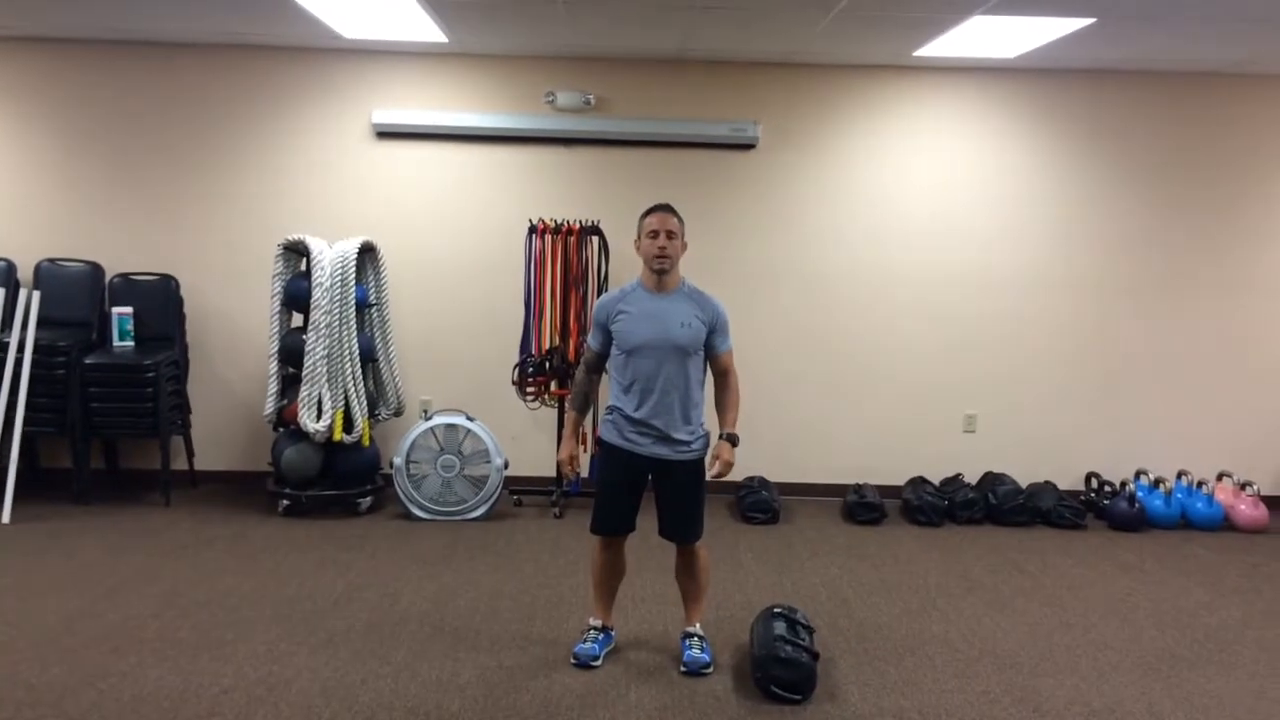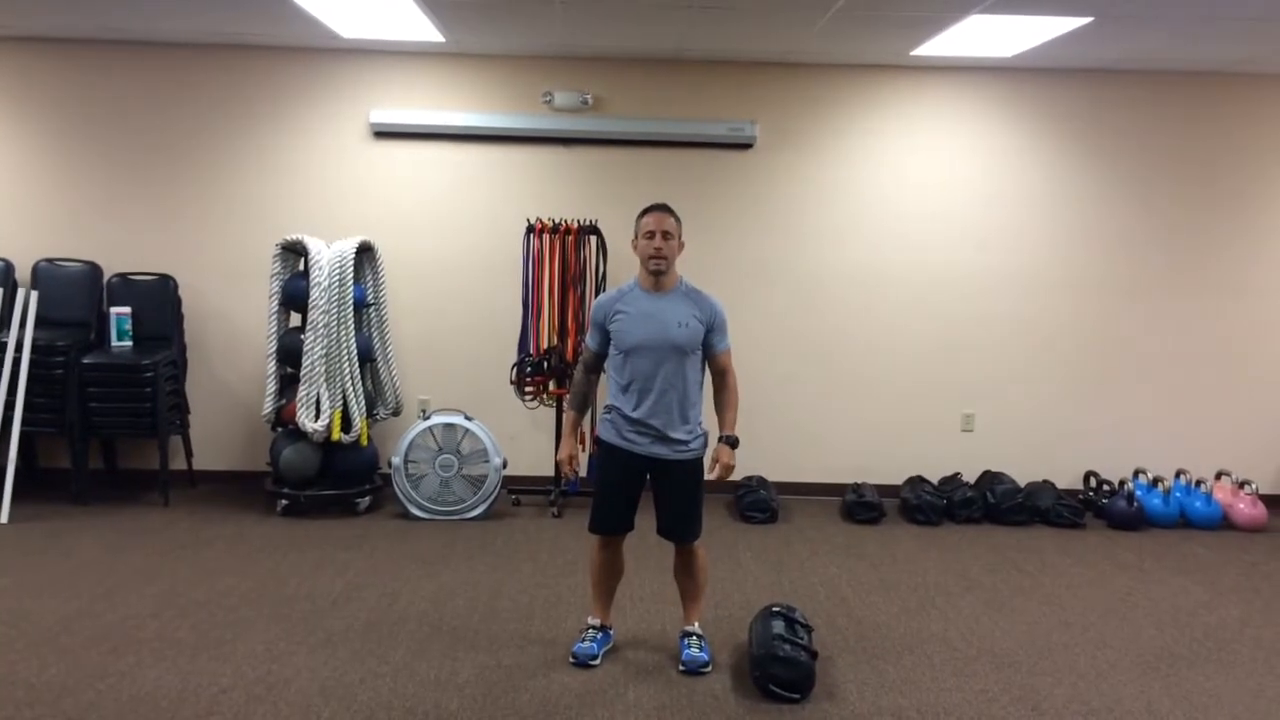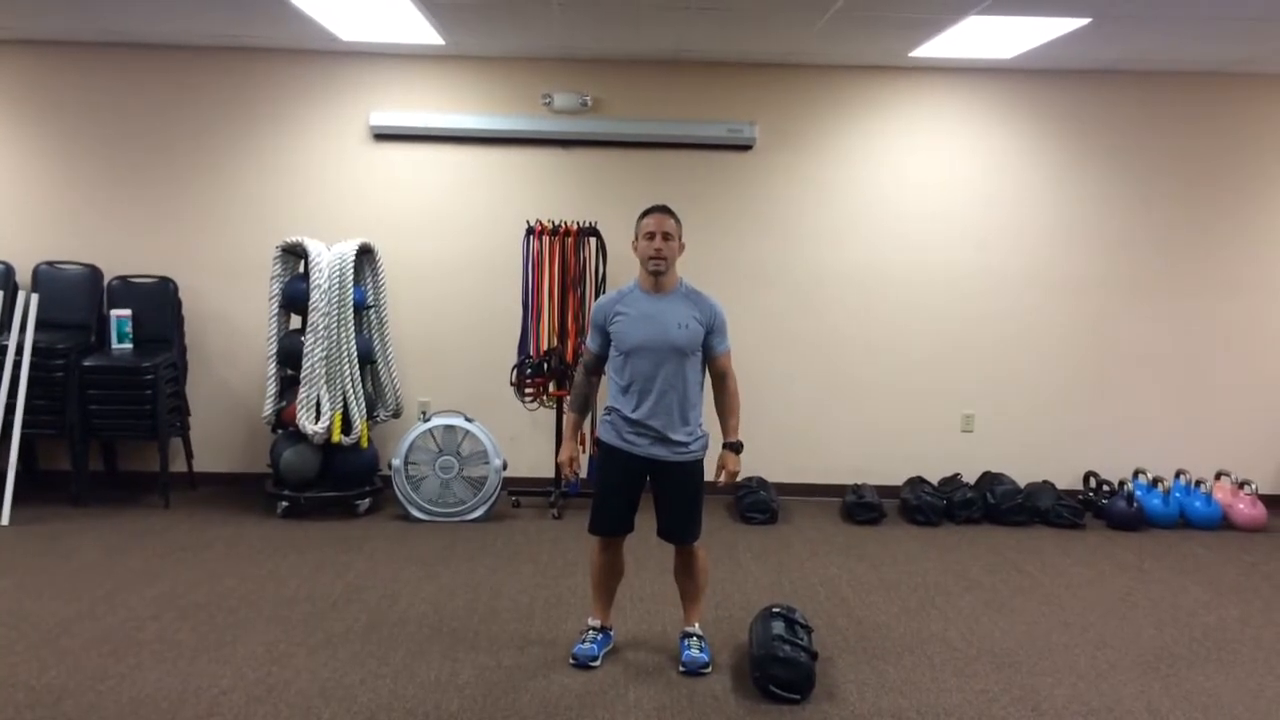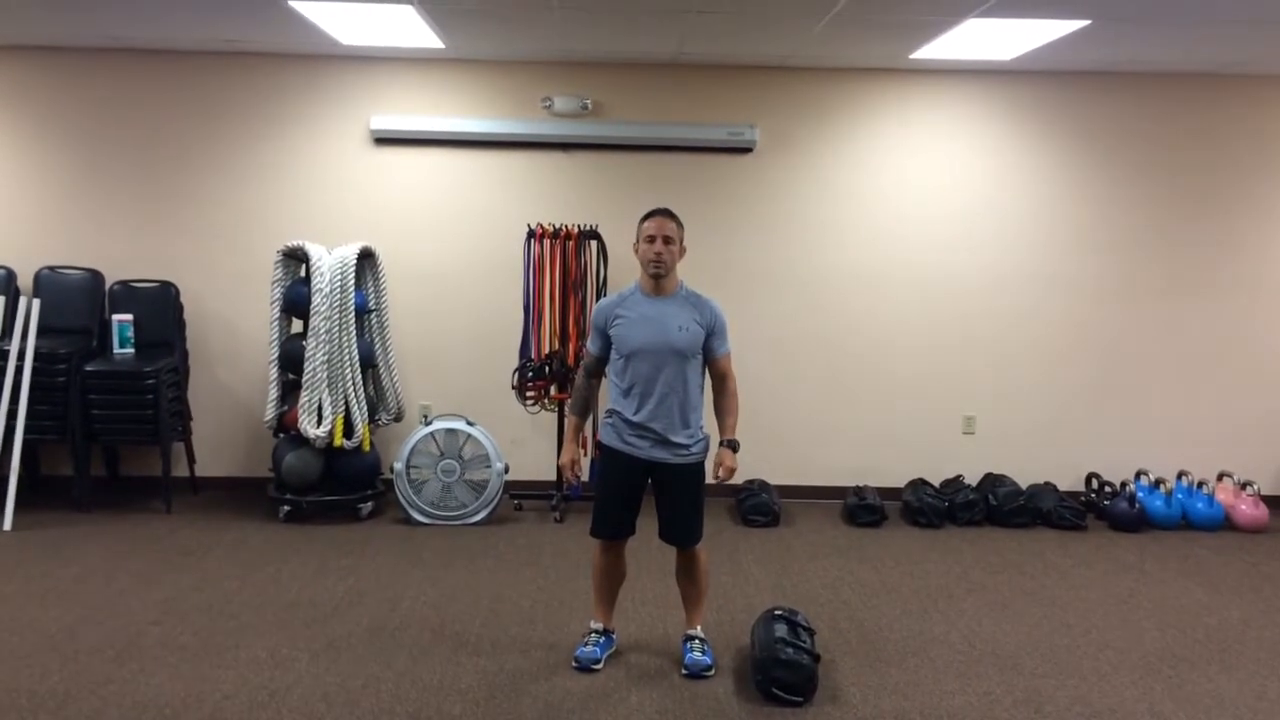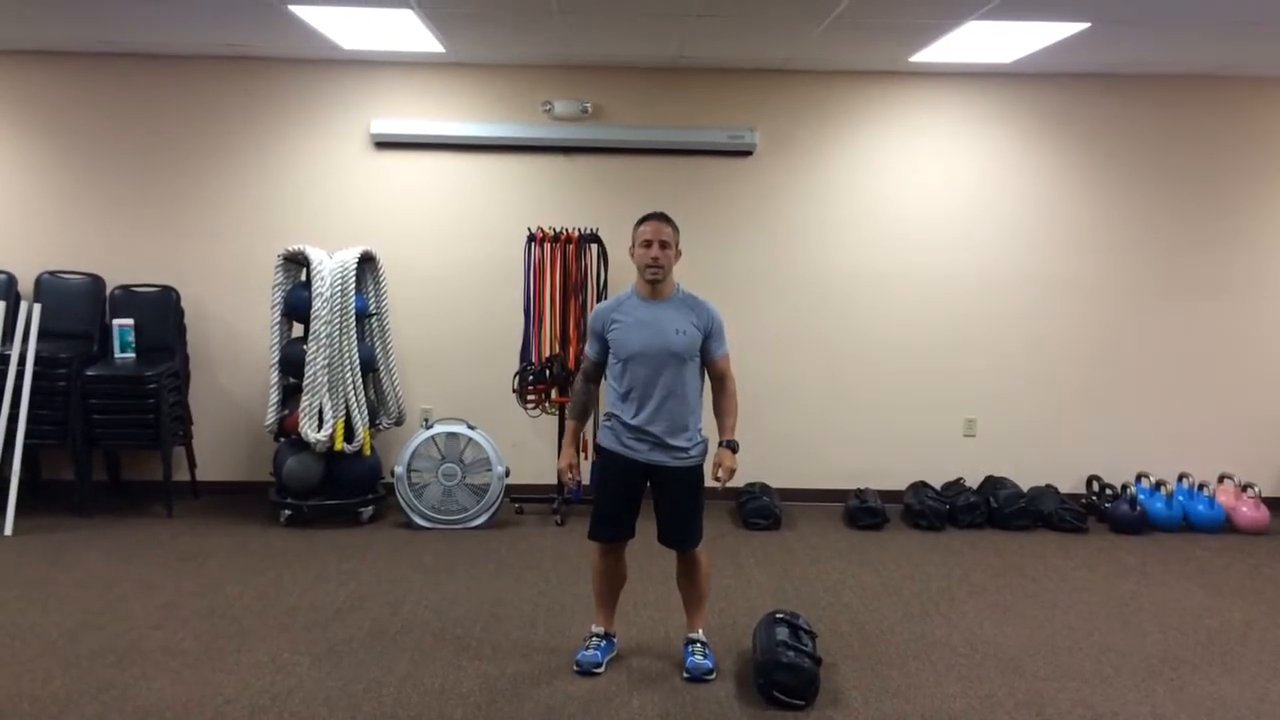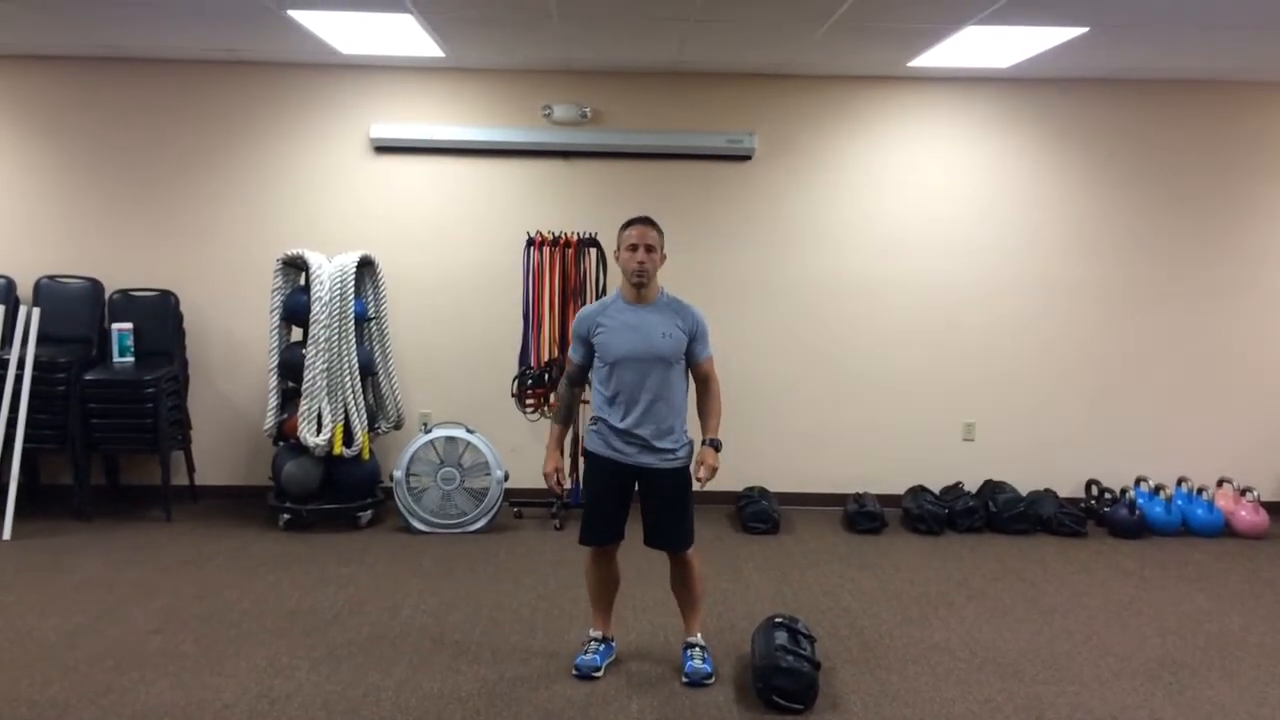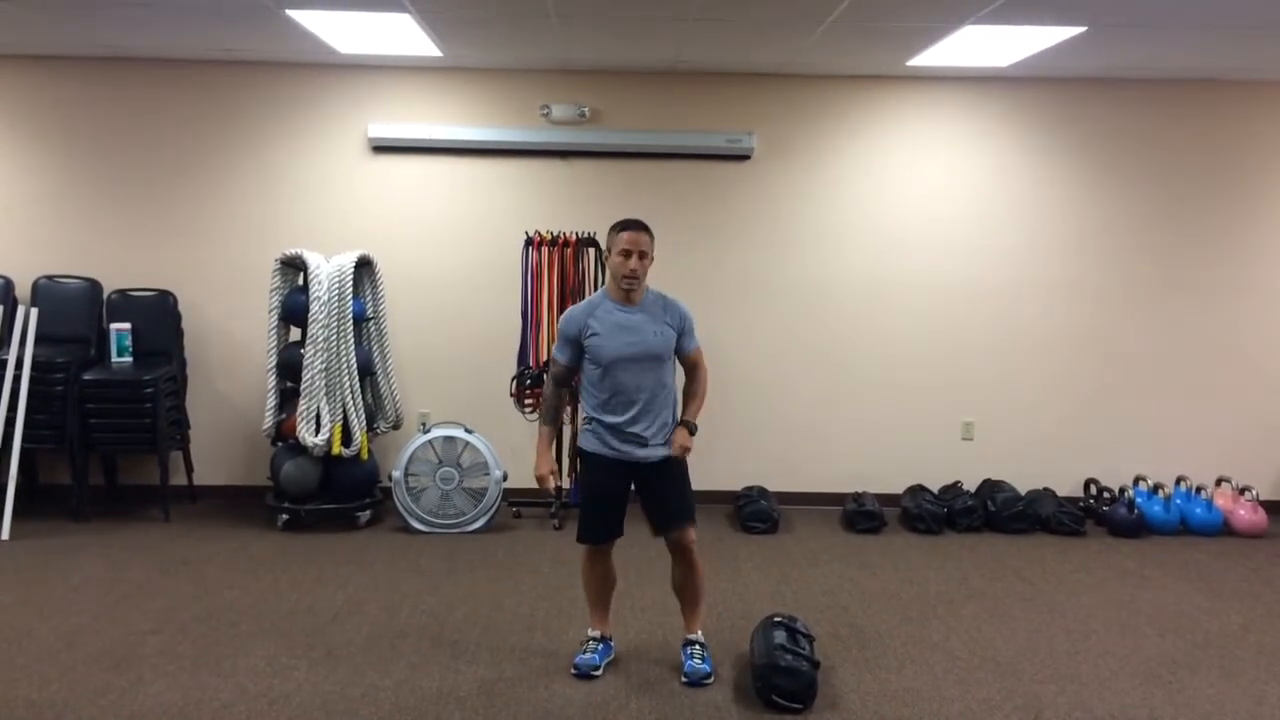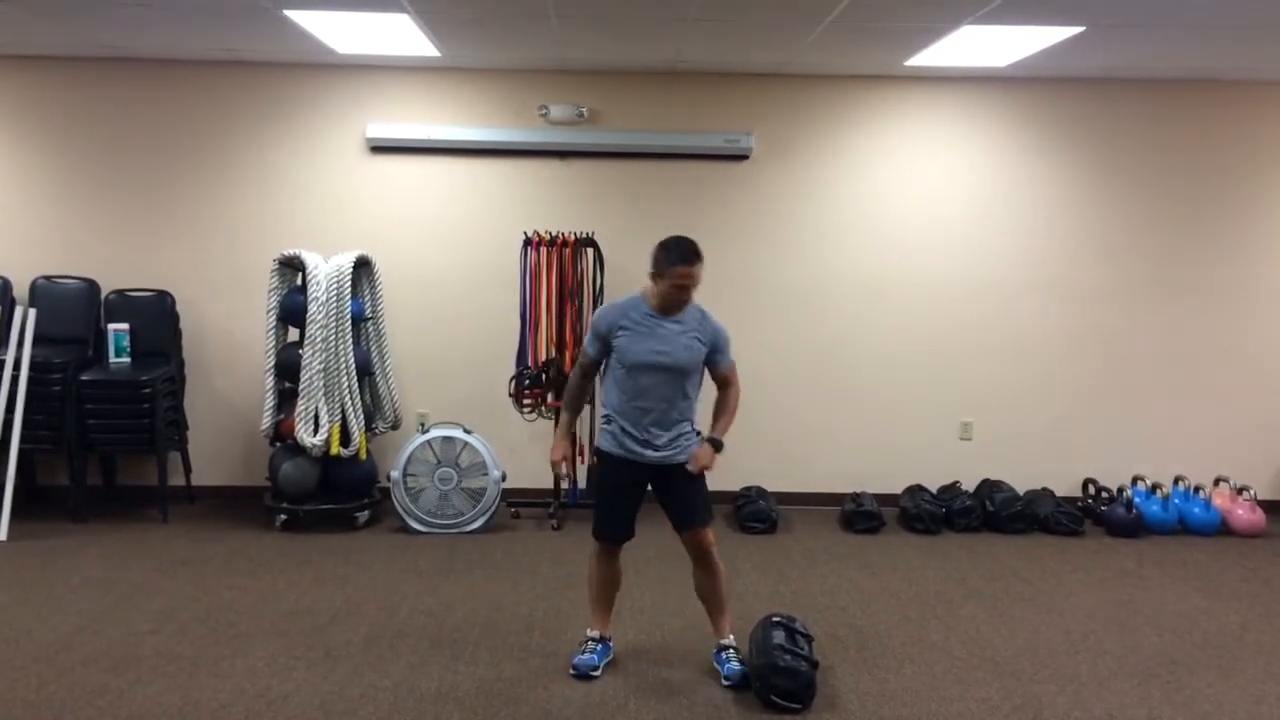
dt=0.4s
person 1, frame 1
left shoulder: (707, 310)
right shoulder: (611, 306)
left elbow: (725, 376)
right elbow: (588, 371)
left wrist: (727, 436)
right wrist: (570, 434)
left hip: (684, 449)
right hip: (620, 442)
left knee: (688, 542)
right knee: (609, 537)
left ankle: (694, 631)
right ankle: (600, 627)
person 1, frame 2
left shoulder: (705, 309)
right shoulder: (609, 306)
left elbow: (724, 376)
right elbow: (586, 371)
left wrist: (727, 439)
right wrist: (569, 434)
left hip: (682, 447)
right hip: (619, 442)
left knee: (687, 541)
right knee: (607, 535)
left ankle: (692, 630)
right ankle: (599, 626)
person 1, frame 3
left shoulder: (705, 310)
right shoulder: (609, 308)
left elbow: (723, 379)
right elbow: (587, 374)
left wrist: (732, 444)
right wrist: (569, 436)
left hip: (682, 449)
right hip: (618, 443)
left knee: (686, 543)
right knee: (608, 538)
left ankle: (692, 631)
right ankle: (599, 627)
person 1, frame 4
left shoulder: (705, 313)
right shoulder: (610, 310)
left elbow: (723, 380)
right elbow: (588, 376)
left wrist: (728, 443)
right wrist: (571, 438)
left hip: (683, 451)
right hip: (620, 446)
left knee: (688, 545)
right knee: (610, 540)
left ankle: (694, 633)
right ankle: (601, 629)
person 1, frame 5
left shoulder: (702, 316)
right shoulder: (606, 315)
left elbow: (722, 382)
right elbow: (587, 380)
left wrist: (727, 443)
right wrist: (570, 442)
left hip: (681, 455)
right hip: (618, 449)
left knee: (688, 549)
right knee: (609, 544)
left ankle: (696, 636)
right ankle: (602, 633)
person 1, frame 6
left shoulder: (686, 318)
right shoulder: (591, 319)
left elbow: (707, 383)
right elbow: (571, 383)
left wrist: (711, 442)
right wrist: (554, 446)
left hip: (670, 457)
right hip: (606, 453)
left knee: (680, 552)
right knee: (601, 548)
left ankle: (693, 640)
right ankle: (601, 637)
person 1, frame 7
left shoulder: (673, 313)
right shoulder: (578, 319)
left elbow: (696, 371)
right elbow: (556, 384)
left wrist: (686, 424)
right wrist: (544, 449)
left hip: (661, 449)
right hip: (602, 450)
left knee: (684, 544)
right knee: (596, 544)
left ankle: (693, 640)
right ankle: (599, 636)
person 1, frame 8
left shoulder: (709, 330)
right shoulder: (613, 317)
left elbow: (729, 389)
right elbow: (582, 375)
left wrist: (713, 441)
right wrist: (563, 432)
left hip: (679, 454)
right hip: (617, 451)
left knee: (702, 545)
right knee: (607, 545)
left ankle: (725, 643)
right ankle: (599, 638)
